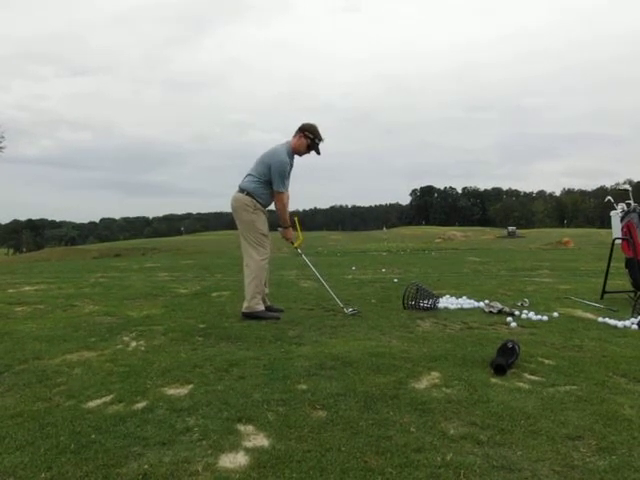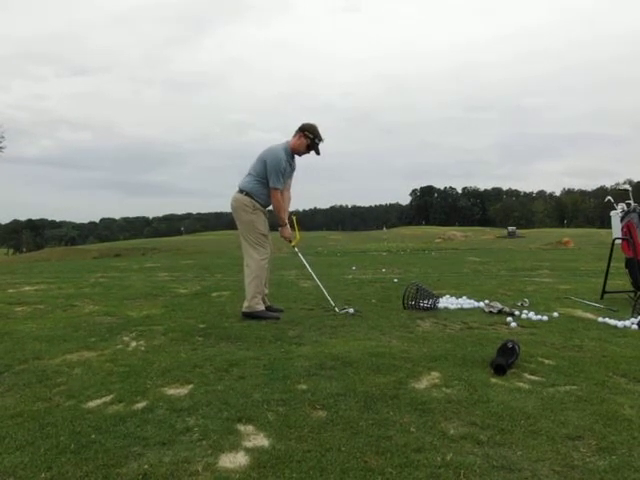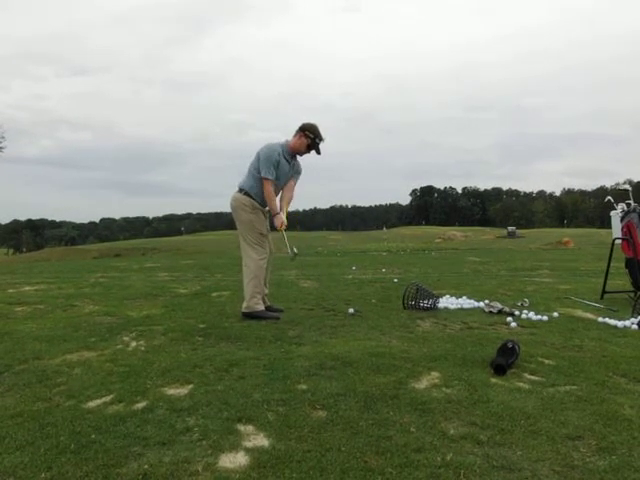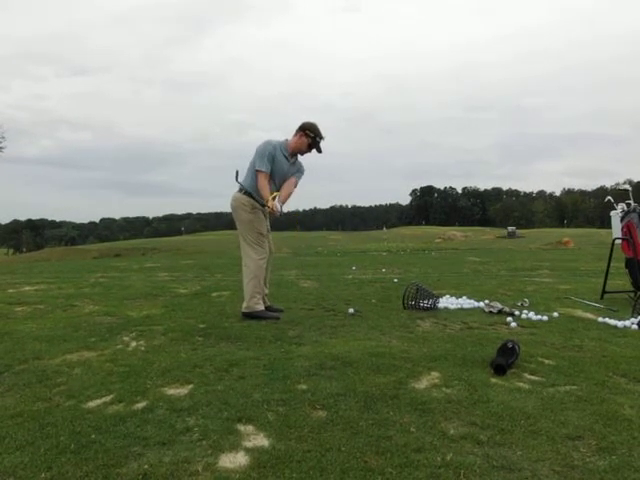
dt=0.2s
person 1, frame 1
left shoulder: (288, 157)
right shoulder: (280, 158)
left elbow: (284, 193)
right elbow: (279, 197)
left wrist: (286, 223)
right wrist: (286, 226)
left hip: (253, 204)
right hip: (248, 204)
left knee: (262, 253)
right knee: (257, 254)
left ankle: (260, 301)
right ankle: (252, 307)
person 1, frame 2
left shoulder: (291, 161)
right shoulder: (277, 155)
left elbow: (285, 192)
right elbow: (275, 194)
left wrist: (286, 222)
right wrist: (283, 224)
left hip: (255, 206)
right hip: (247, 204)
left knee: (264, 253)
right knee: (257, 254)
left ankle: (260, 301)
right ankle: (252, 306)
person 1, frame 3
left shoulder: (296, 167)
right shoulder: (272, 150)
left elbow: (288, 191)
right elbow: (267, 185)
left wrist: (283, 214)
right wrist: (276, 215)
left hip: (259, 206)
right hip: (246, 203)
left knee: (265, 253)
right knee: (256, 254)
left ankle: (260, 301)
right ankle: (252, 306)
person 1, frame 4
left shoulder: (298, 167)
right shoulder: (269, 147)
left elbow: (288, 187)
right elbow: (262, 179)
left wrist: (278, 204)
right wrist: (269, 201)
left hip: (259, 206)
right hip: (246, 202)
left knee: (266, 253)
right knee: (256, 254)
left ankle: (261, 301)
right ankle: (252, 306)
